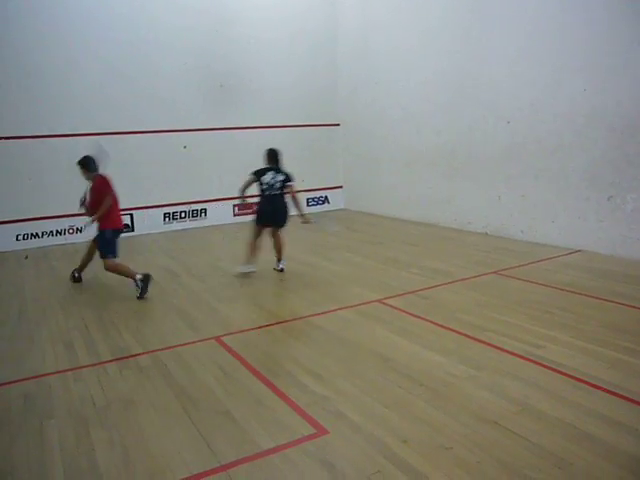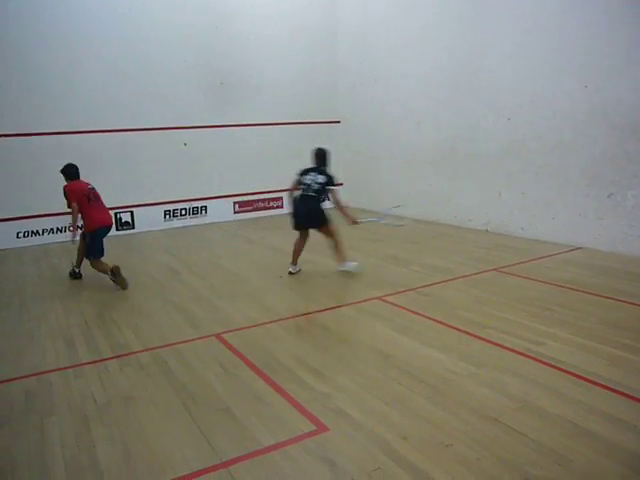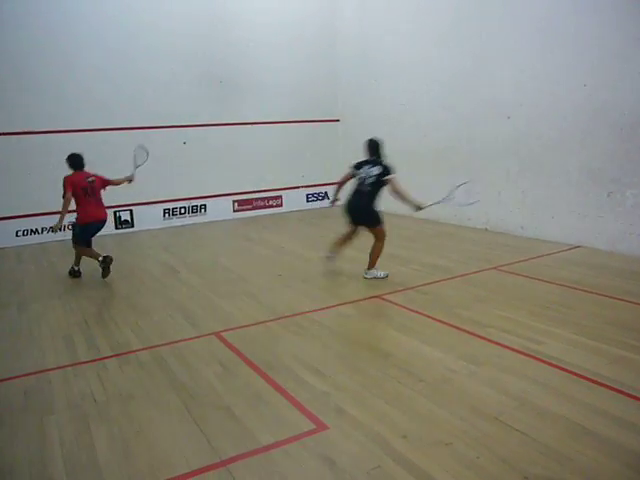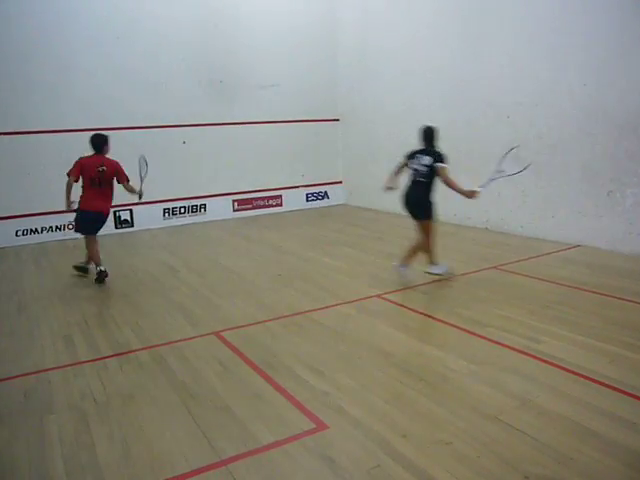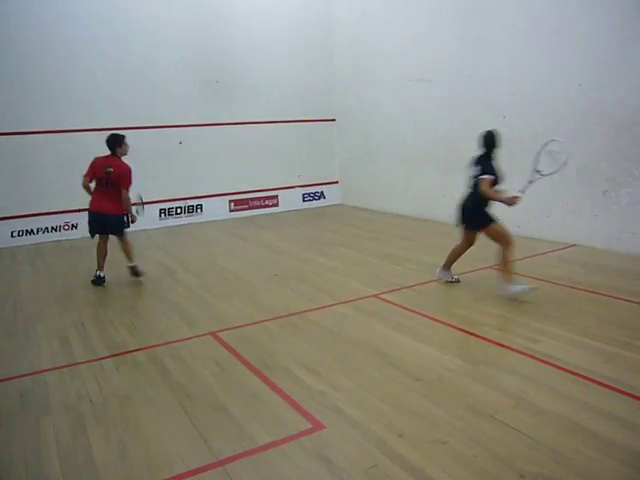
dt=0.2s
person 1, frame 1
left shoulder: (259, 172)
right shoulder: (285, 175)
left elbow: (243, 188)
right elbow: (293, 196)
left wrist: (242, 197)
right wrist: (302, 214)
left hip: (265, 208)
right hip: (280, 208)
left knee: (256, 236)
right knee: (275, 234)
left ankle: (249, 265)
right ankle: (279, 263)
person 1, frame 2
left shoulder: (305, 172)
right shoulder: (328, 178)
left elbow: (292, 189)
right elbow: (336, 201)
left wrist: (294, 203)
right wrist: (349, 217)
left hip: (299, 208)
right hip: (314, 210)
left knee: (303, 236)
right knee: (333, 235)
left ankle: (293, 266)
right ankle: (344, 264)
person 1, frame 3
left shoulder: (360, 165)
right shoulder: (384, 168)
left elbow: (342, 181)
right elbow: (396, 190)
left wrist: (335, 196)
right wrist: (413, 204)
left hip: (353, 204)
right hip: (366, 207)
left knee: (353, 231)
right knee: (380, 237)
left ankle: (333, 252)
right ankle: (370, 270)
person 1, frame 4
left shoulder: (414, 154)
right shoulder: (437, 156)
left elbow: (398, 169)
right elbow: (445, 178)
left wrist: (391, 182)
right wrist: (464, 192)
left hip: (410, 196)
right hip: (421, 198)
left knee: (426, 233)
right knee: (426, 235)
left ankle: (433, 264)
right ankle: (403, 263)
person 1, frame 5
left shoulder: (480, 160)
right shoulder: (488, 166)
right elbow: (484, 190)
left wrist: (497, 192)
right wrist: (504, 200)
left hip: (470, 207)
right hip: (476, 210)
left knee: (467, 243)
right knee: (507, 242)
left ankle: (444, 272)
right ankle: (509, 285)
person 2, frame 1
left shoulder: (100, 180)
right shoulder: (94, 187)
left elbow: (110, 199)
right elbow: (90, 212)
left wrist: (97, 216)
right wrist: (85, 205)
left hip: (110, 226)
right hip: (106, 226)
left knee: (109, 263)
right knee: (93, 247)
left ankle: (139, 278)
right ankle: (78, 273)
person 2, frame 2
left shoulder: (68, 188)
right shoulder: (87, 185)
left elbow: (75, 208)
left wrist: (74, 229)
left hip: (95, 225)
right hip: (108, 221)
left knee: (95, 261)
right knee: (83, 239)
left ankle: (111, 272)
right ankle: (76, 269)
person 2, frame 3
left shoulder: (69, 179)
right shoulder: (95, 177)
left elbow: (68, 198)
right elbow: (115, 182)
left wrist: (60, 221)
right wrist: (127, 178)
left hip: (87, 219)
right hip: (102, 217)
left knee: (79, 246)
right knee: (82, 240)
left ankle: (102, 259)
right ankle: (76, 268)
person 2, frame 4
left shoulder: (82, 162)
right shoulder: (114, 165)
left elbow: (70, 181)
right elbow: (126, 186)
left wrist: (68, 200)
right wrist: (137, 192)
left hip: (87, 207)
right hip: (105, 209)
left knee: (90, 238)
right knee: (91, 236)
left ankle: (100, 269)
right ankle: (87, 264)
person 2, frame 5
left shoulder: (97, 162)
right shoulder: (125, 168)
left elbow: (85, 183)
right elbow: (124, 195)
right wrist: (130, 213)
left hip: (96, 209)
right hip: (116, 211)
left knee: (103, 239)
right knee: (123, 238)
left ankle: (100, 273)
right ankle: (132, 265)
